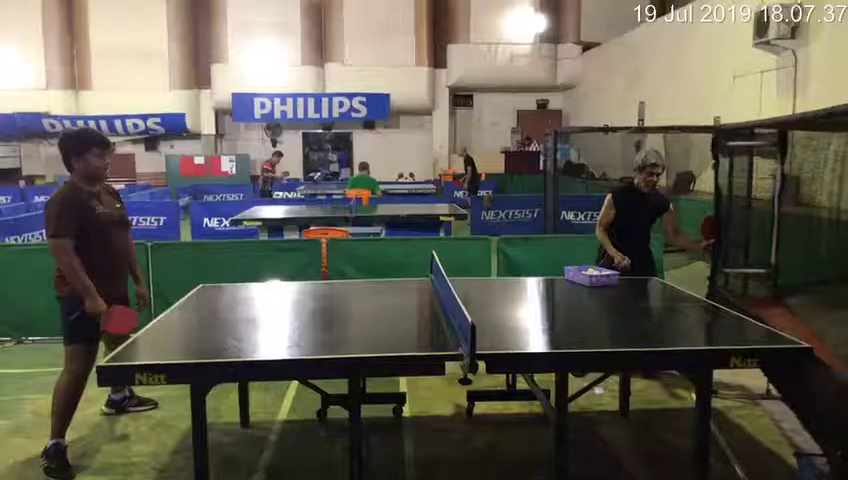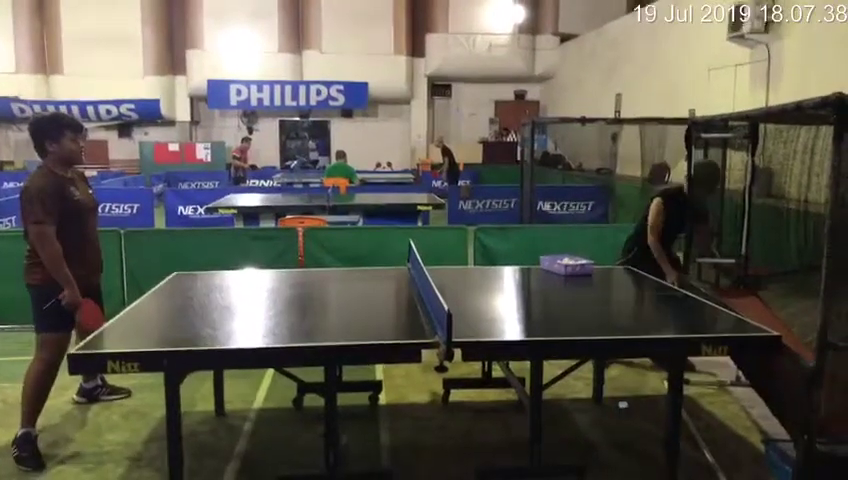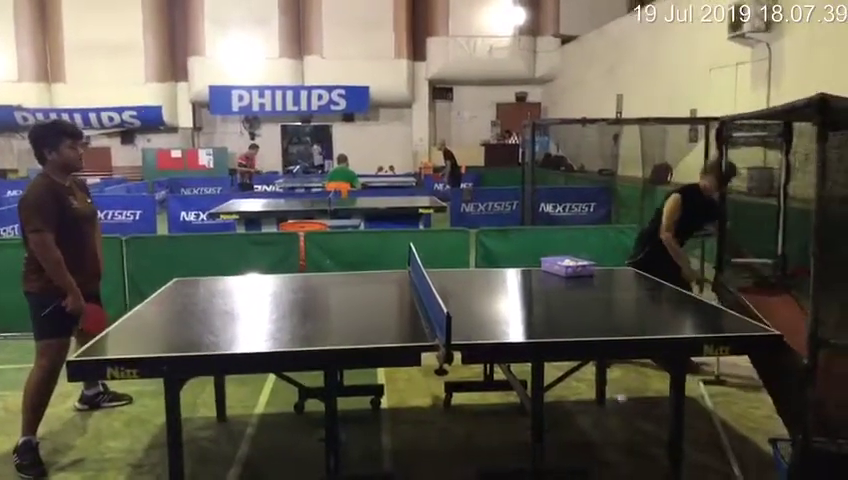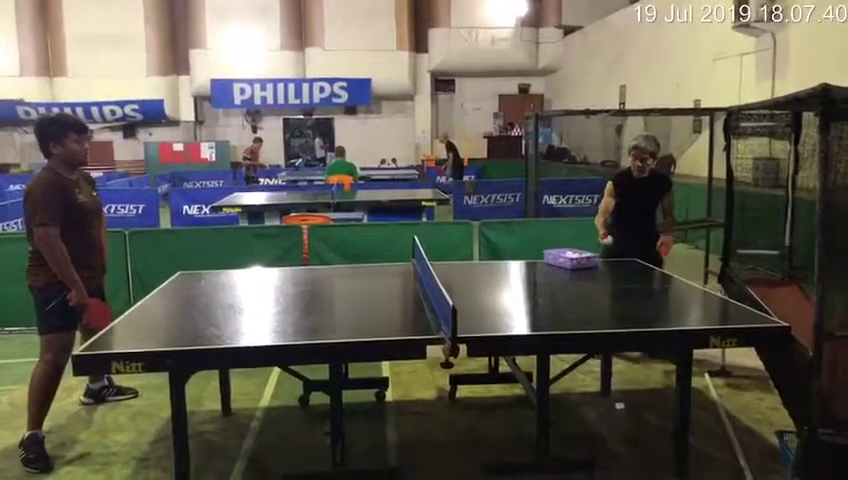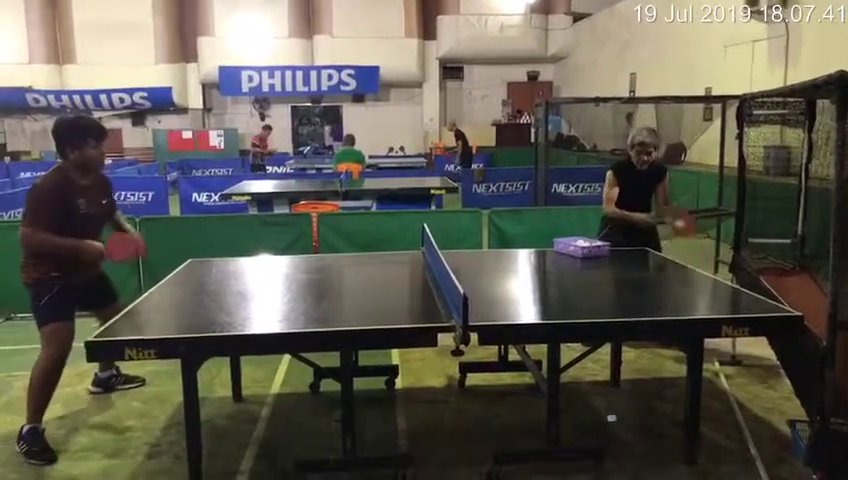
dt=1s
person 1, frame 1
left shoulder: (110, 193)
right shoulder: (64, 201)
left elbow: (124, 240)
right elbow: (63, 253)
left wrist: (138, 281)
right wrist: (90, 296)
left hip: (116, 291)
right hip: (84, 298)
left knee: (121, 347)
right knee: (78, 367)
left ankle: (119, 396)
right ankle: (55, 446)
person 1, frame 2
left shoulder: (78, 177)
right shoulder: (41, 186)
right elbow: (43, 241)
right wrist: (68, 286)
left hip: (86, 277)
right hip: (54, 284)
left knee: (93, 333)
right knee: (49, 354)
left ankle: (91, 385)
right ankle: (25, 435)
person 1, frame 3
left shoulder: (78, 186)
right shoulder: (39, 194)
right elbow: (43, 248)
left wrist: (95, 272)
right wrist: (71, 292)
left hip: (85, 284)
right hip: (52, 291)
left knee: (93, 339)
right knee: (49, 361)
left ankle: (92, 392)
right ankle: (26, 443)
person 1, frame 4
left shoulder: (84, 179)
right shoulder: (45, 186)
right elbow: (47, 240)
left wrist: (100, 267)
right wrist: (74, 286)
left hip: (89, 278)
right hip: (57, 284)
left knee: (98, 334)
right knee: (54, 355)
left ankle: (97, 386)
right ankle: (32, 438)
person 1, frame 5
left shoulder: (99, 181)
right shoulder: (49, 187)
left elbow: (109, 214)
right elbow: (28, 237)
left wrist: (128, 231)
right wrist: (81, 246)
left hip: (85, 270)
right hip: (49, 275)
left knee: (115, 316)
right knee: (57, 347)
left ankle: (106, 375)
right ankle: (30, 431)
person 2, frame 1
left shoulder: (662, 203)
right shoulder: (617, 197)
left elbow: (673, 237)
right elbow: (600, 229)
left wrist: (699, 246)
right wrist: (614, 254)
left hip: (642, 261)
right hip: (613, 260)
person 2, frame 2
left shoulder: (697, 210)
right shoulder: (663, 200)
left elbow: (702, 243)
right elbow: (652, 238)
right wrist: (668, 271)
left hip: (663, 253)
right hip: (640, 253)
person 2, frame 3
left shoulder: (712, 208)
right shoulder: (680, 196)
right elbow: (666, 234)
right wrist: (685, 267)
left hip: (672, 255)
right hip: (649, 252)
person 2, frame 4
left shoulder: (663, 182)
right shoulder: (616, 182)
left elbow: (668, 216)
right elbow: (602, 214)
left wrist: (666, 234)
right wrist: (602, 231)
left hip: (649, 242)
right hip: (619, 243)
person 2, frame 5
left shoulder: (659, 172)
right shoulder: (616, 171)
left elbow: (663, 205)
right elbow: (608, 208)
right wrist: (635, 217)
left hip: (645, 229)
right hip: (616, 230)
